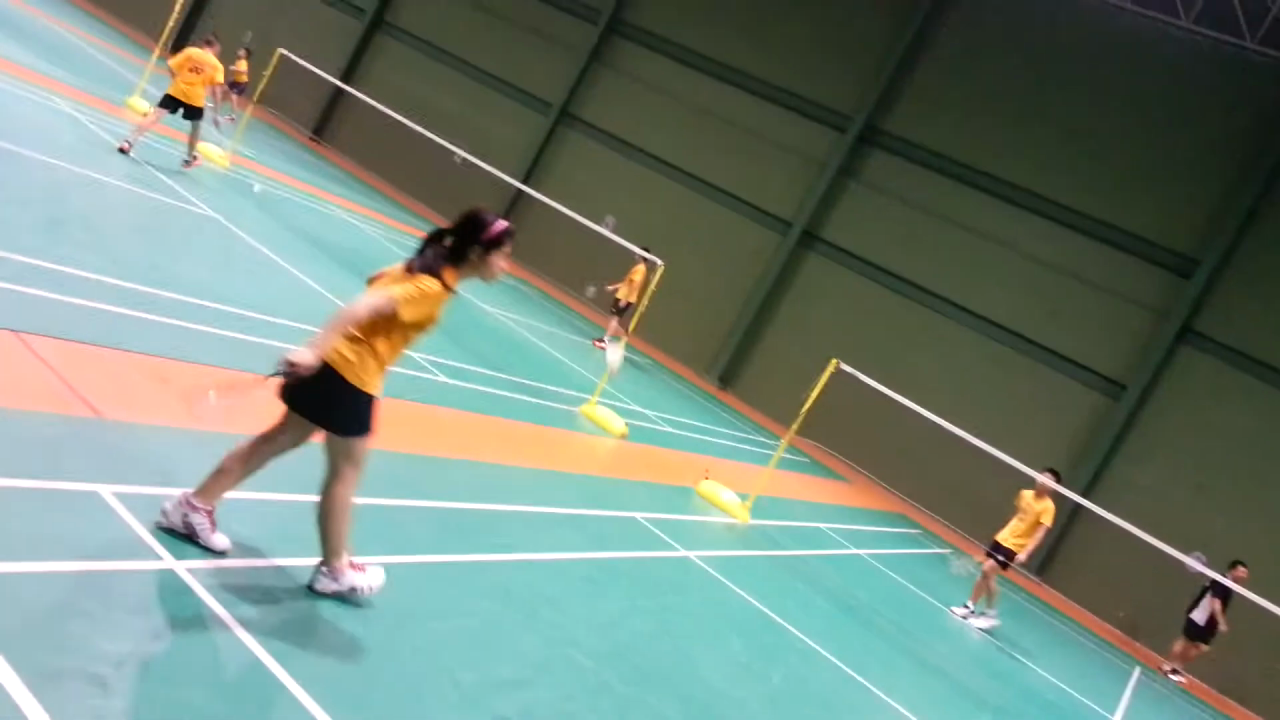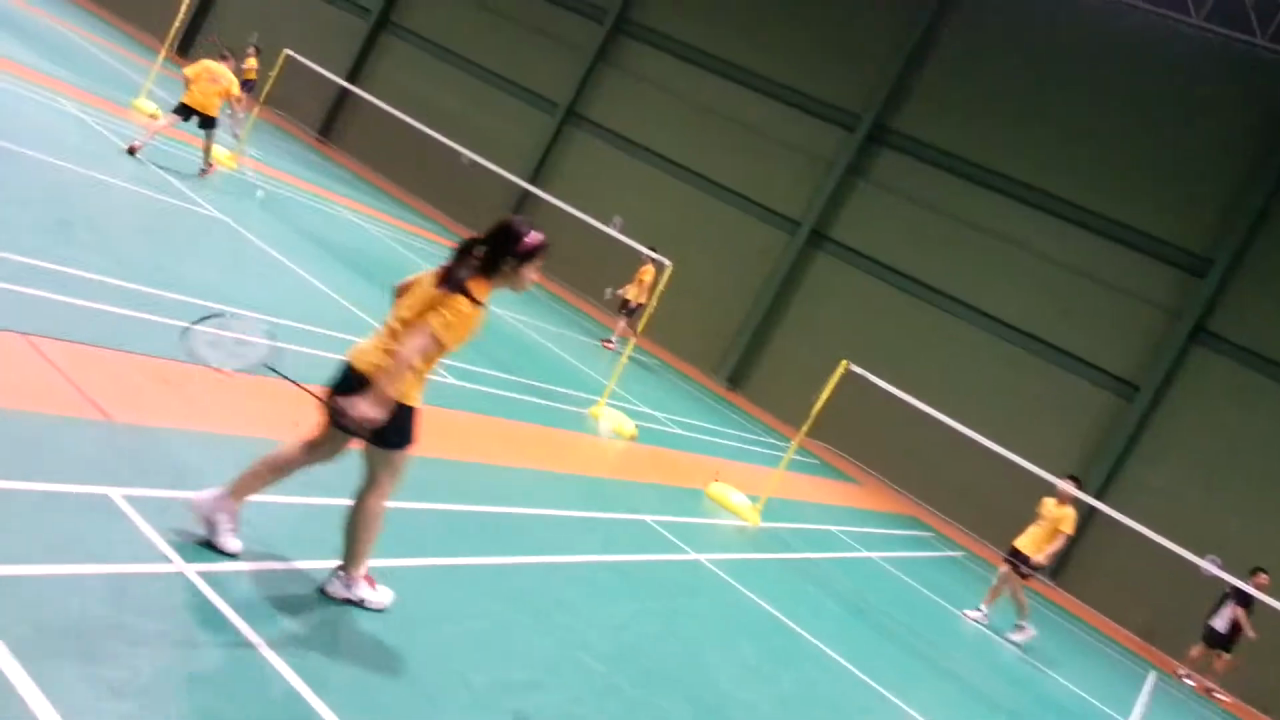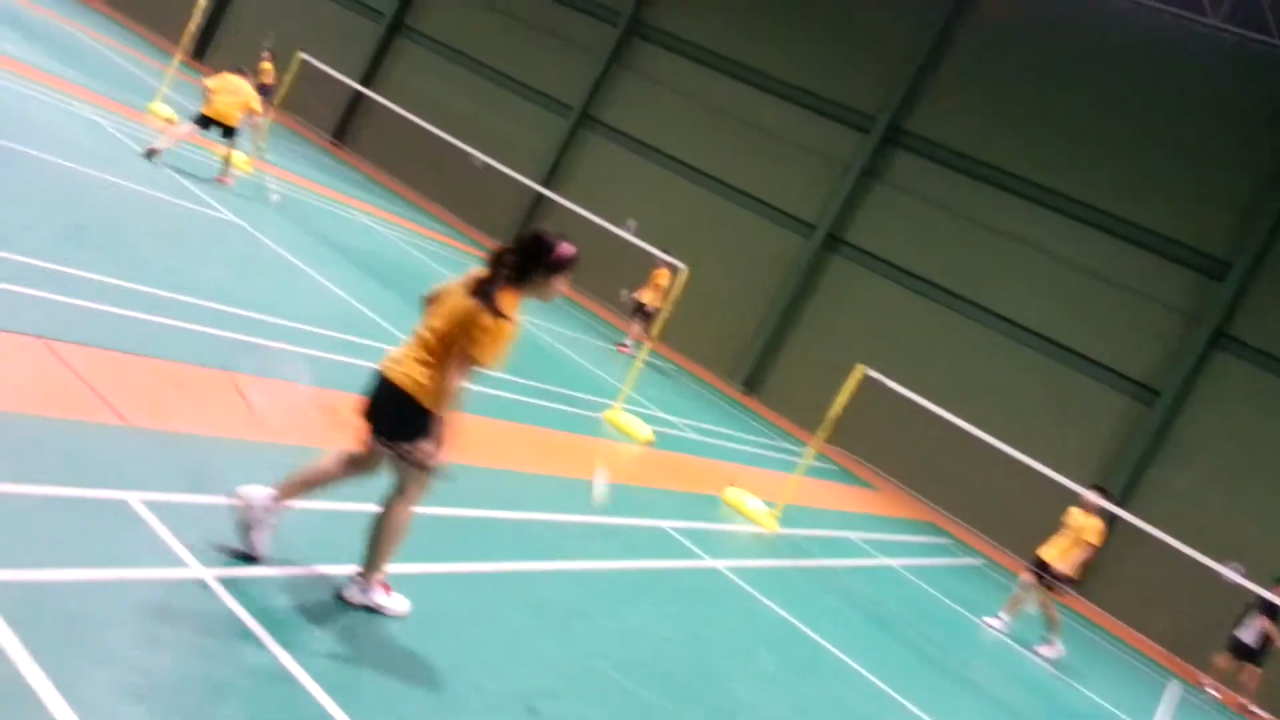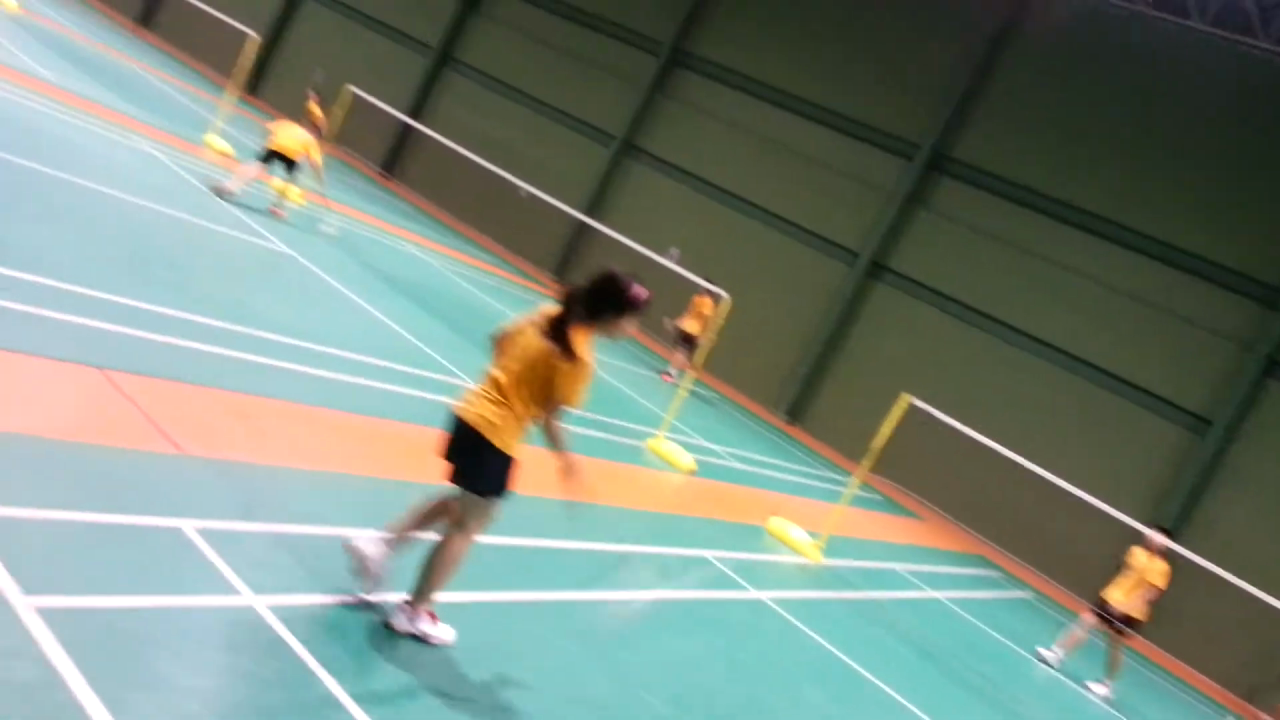
dt=0.1s
person 1, frame 1
left shoulder: (430, 268)
right shoulder: (434, 290)
left elbow: (375, 284)
right elbow: (364, 308)
right wrist: (316, 350)
left hip: (333, 362)
right hip: (350, 374)
left knee: (284, 437)
right knee: (347, 470)
left ankle: (194, 507)
right ankle: (334, 568)
person 1, frame 2
left shoulder: (452, 272)
right shoulder: (469, 307)
left elbow: (403, 291)
right elbow: (409, 349)
right wrist: (374, 401)
left hip: (364, 365)
right hip: (389, 388)
left knee: (321, 445)
right knee: (383, 480)
left ankle: (223, 502)
right ankle: (350, 578)
person 1, frame 3
left shoulder: (482, 279)
right shoulder: (503, 321)
left elbow: (432, 300)
right elbow: (450, 380)
right wrist: (436, 440)
left hip: (398, 374)
right hip: (420, 398)
left knee: (366, 459)
right knee: (410, 490)
left ankle: (267, 500)
right ankle: (368, 583)
person 1, frame 4
left shoulder: (549, 316)
right shoulder: (579, 361)
left elbow: (501, 339)
right elbow: (548, 421)
right wrist: (565, 458)
left hip: (472, 411)
right hip: (496, 435)
left knee: (457, 508)
right knee: (469, 525)
left ankle: (380, 545)
right ankle: (415, 613)
